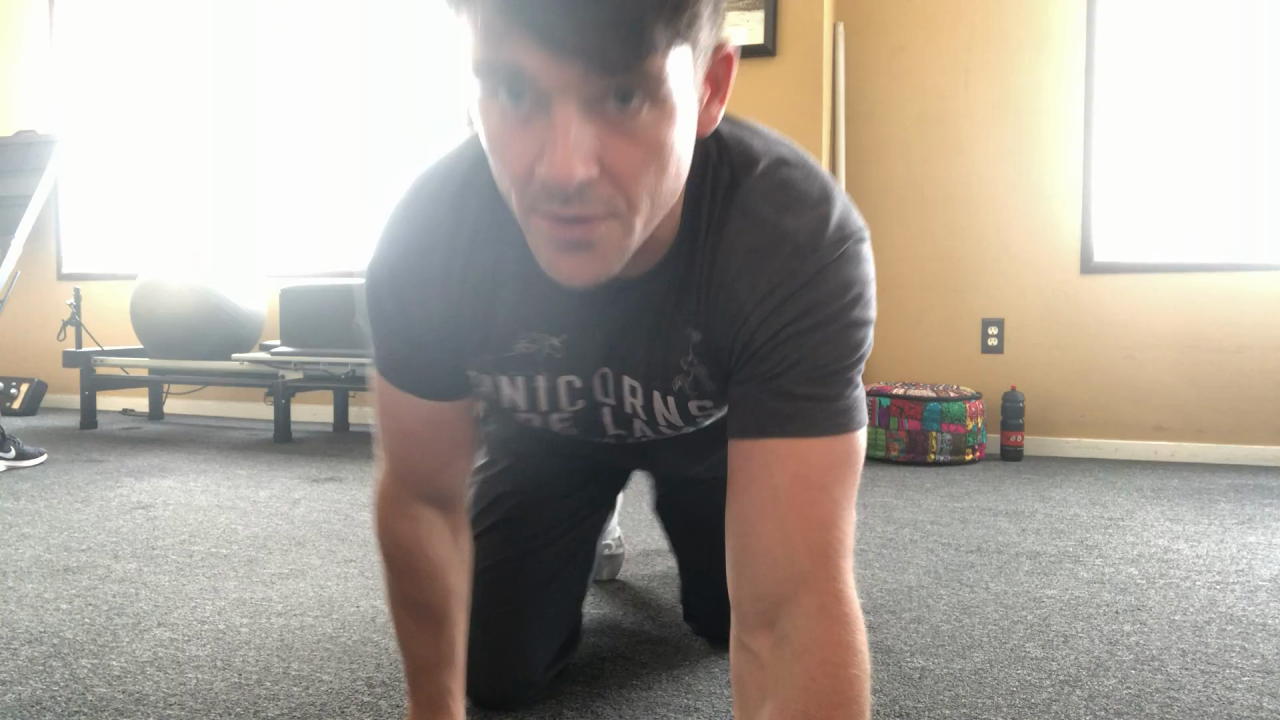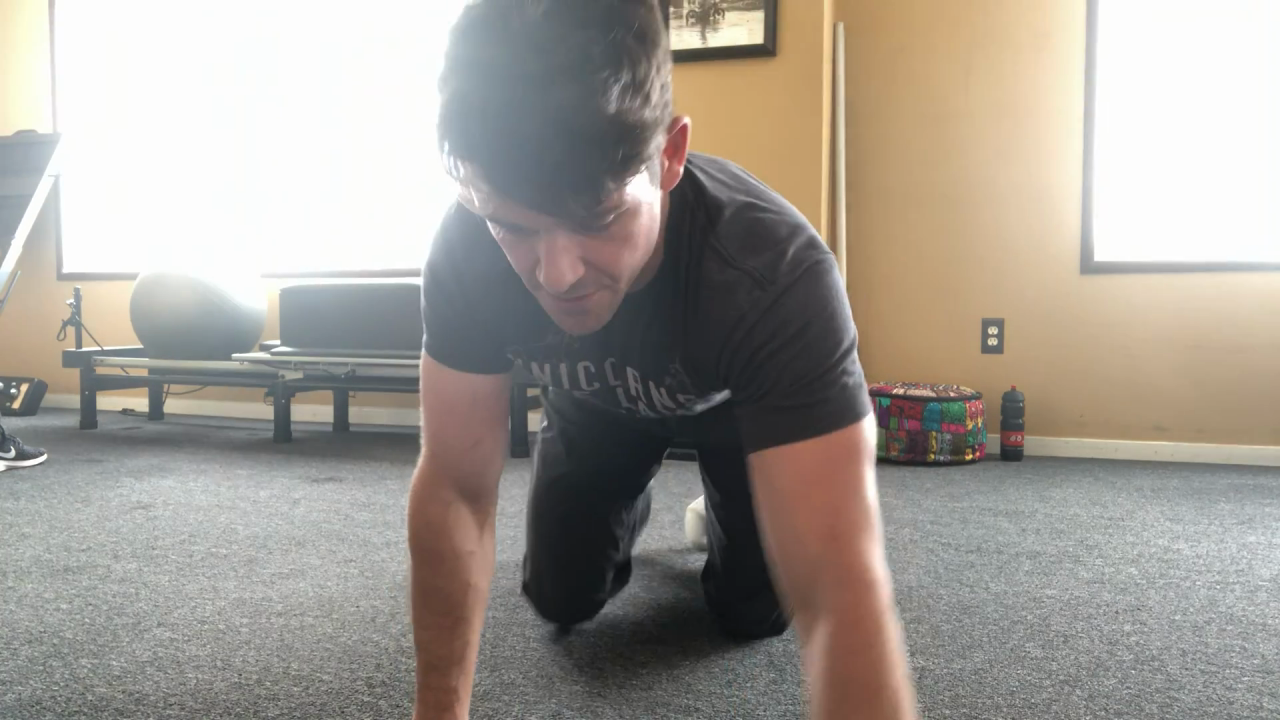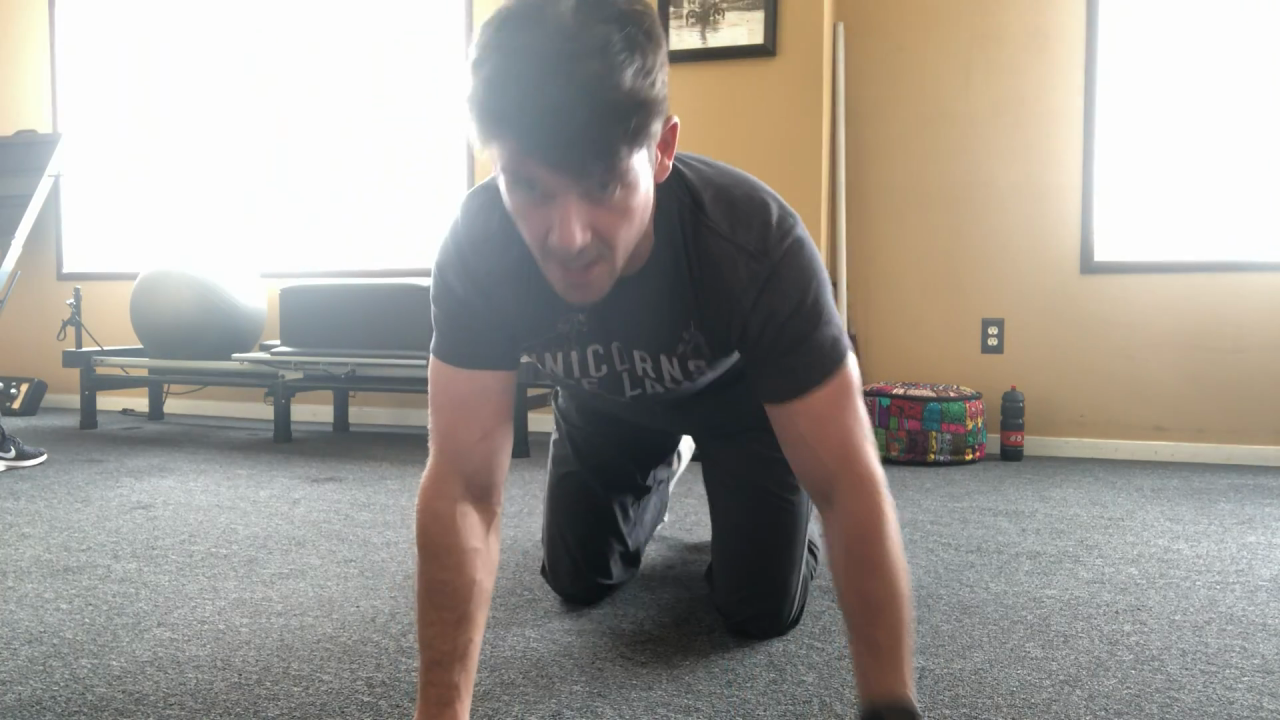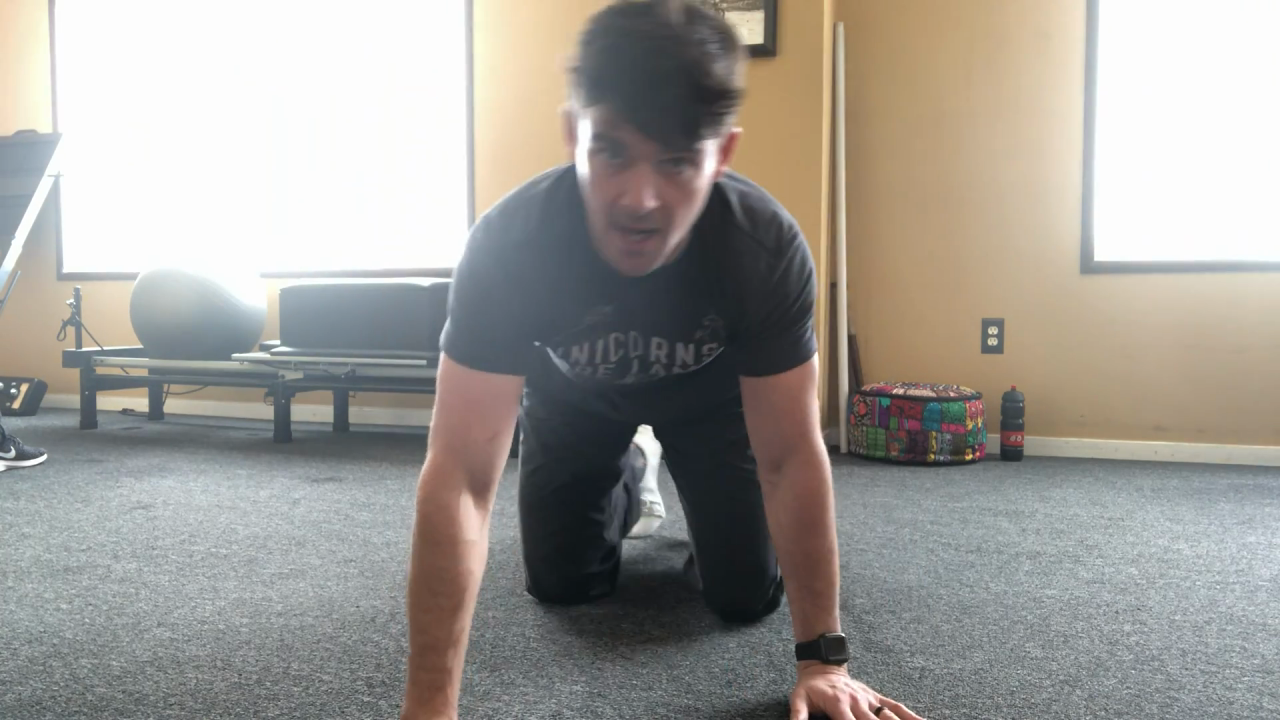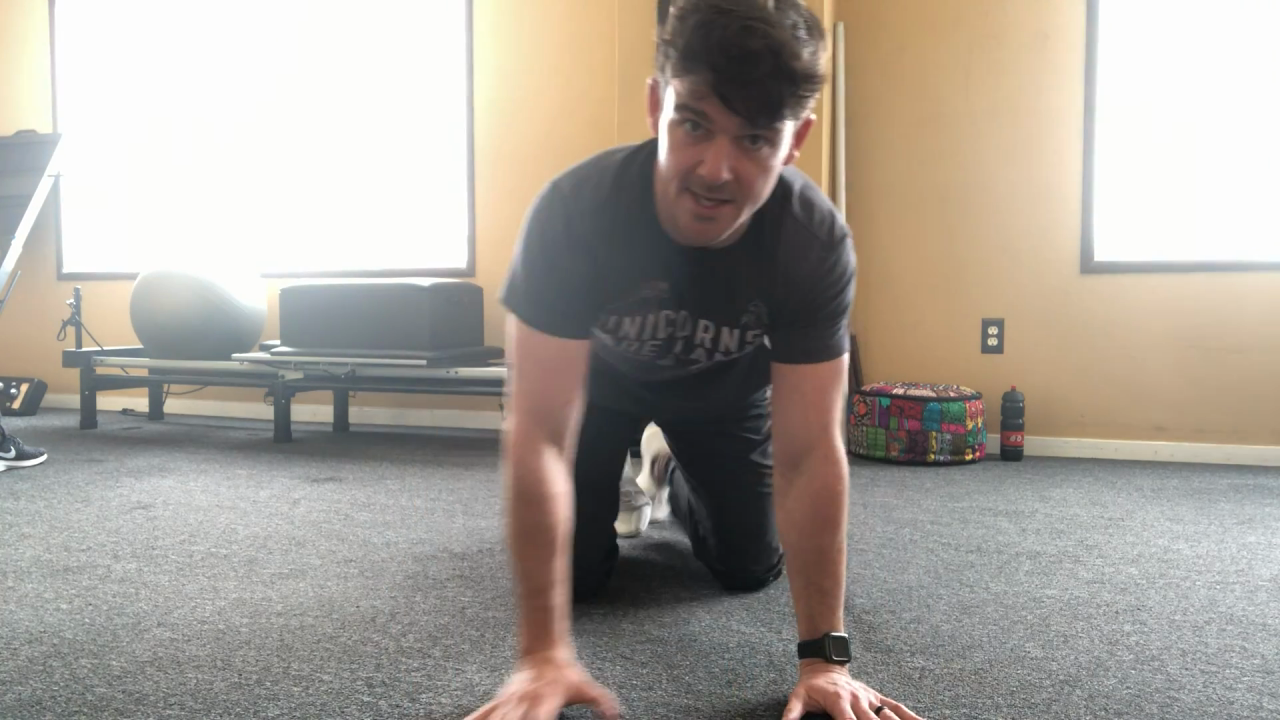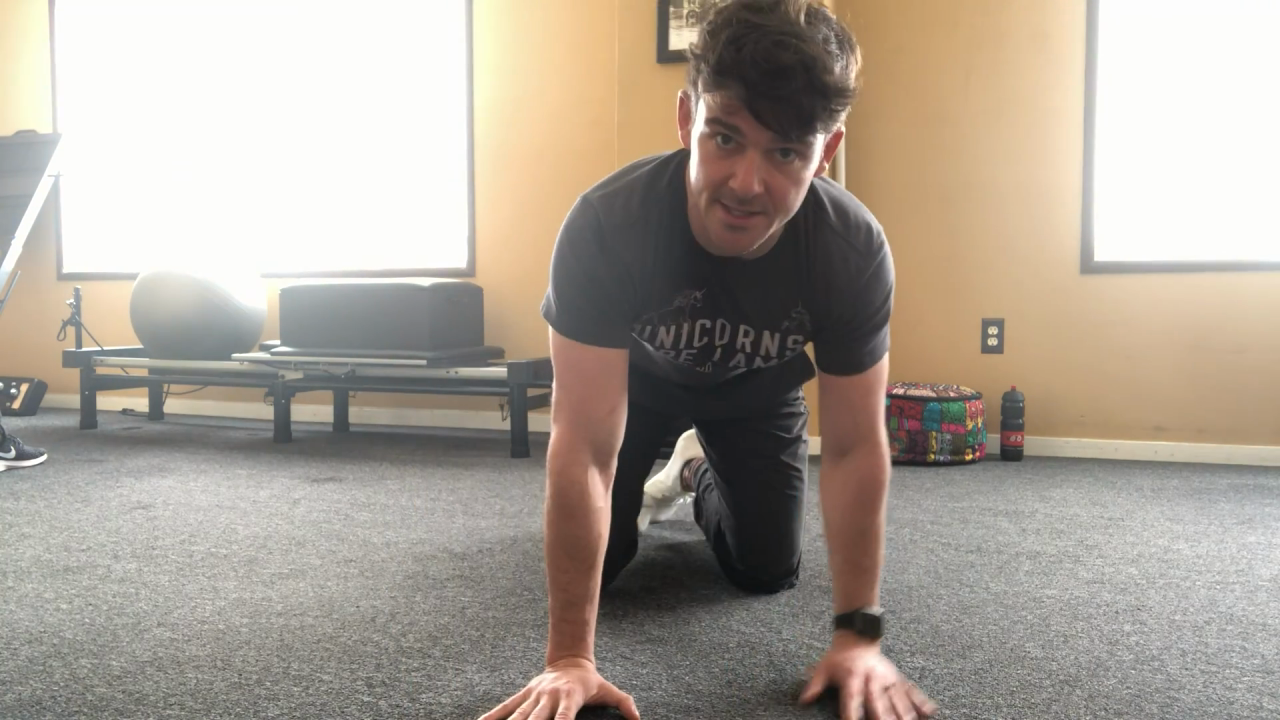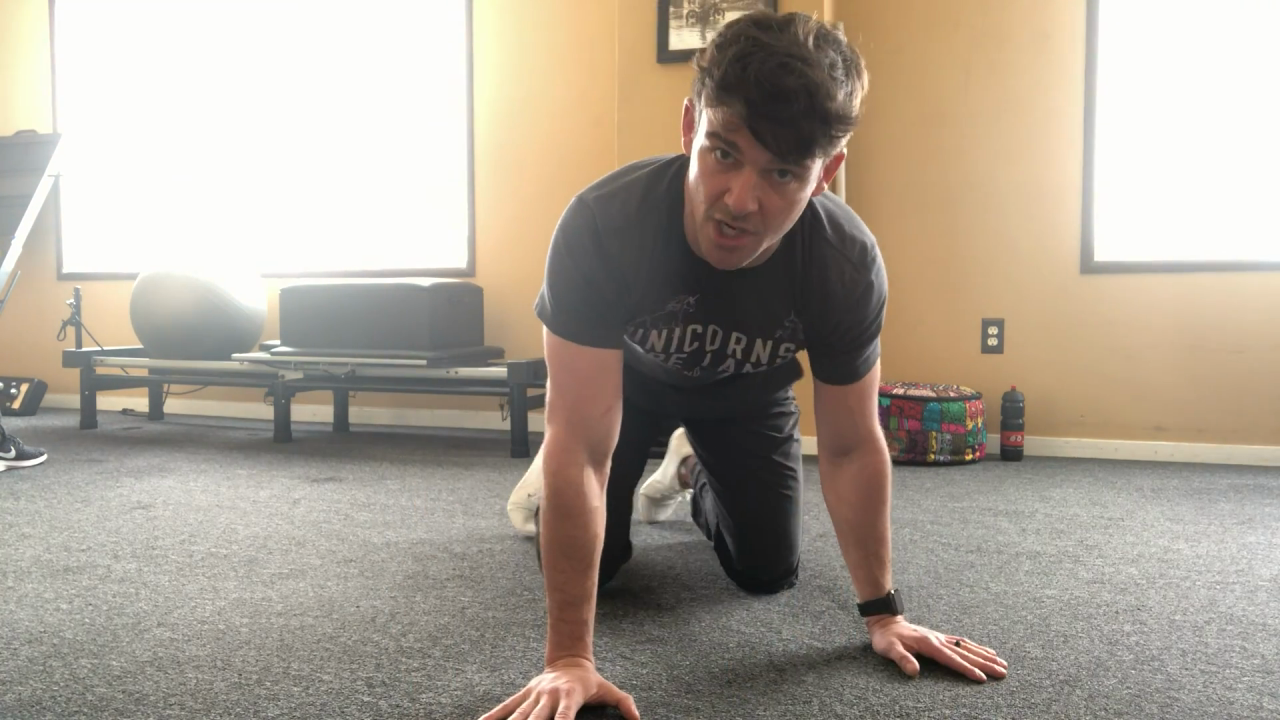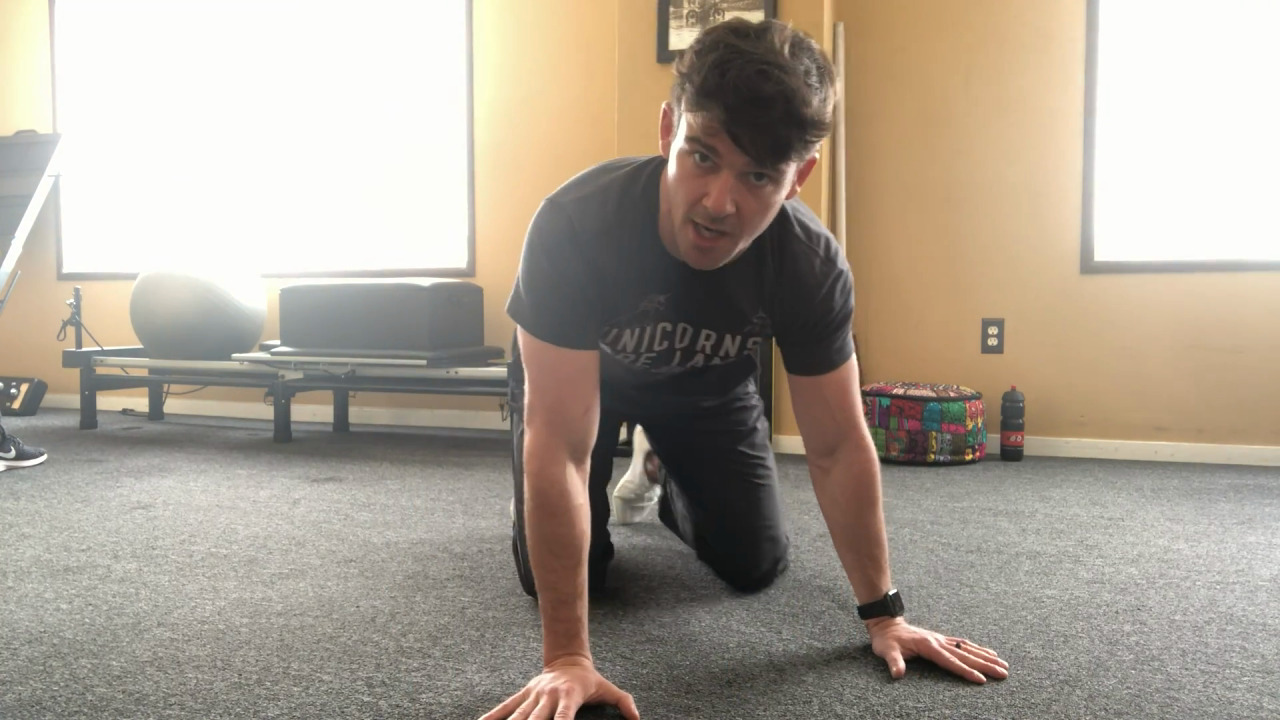
dt=0.3s
person 1, frame 1
left shoulder: (804, 238)
right shoulder: (427, 236)
left elbow: (792, 611)
right elbow: (422, 496)
left hip: (716, 429)
right hip: (542, 433)
left knee: (732, 620)
left ankle: (702, 519)
right ankle: (572, 538)
person 1, frame 2
left shoulder: (776, 271)
right shoulder: (467, 250)
left elbow: (838, 594)
right elbow: (455, 487)
left hip: (738, 403)
right hip: (594, 404)
left knee: (752, 613)
right knee: (561, 599)
left ankle: (728, 511)
right ankle: (624, 505)
person 1, frame 3
left shoulder: (759, 245)
right shoulder: (476, 250)
left elbow: (849, 487)
right elbow: (462, 487)
left hip: (742, 392)
right hip: (606, 402)
left knee: (761, 612)
right knee: (579, 581)
left ankle: (741, 508)
right ankle: (658, 475)
person 1, frame 4
left shoulder: (766, 246)
right shoulder: (508, 244)
left elbow: (792, 457)
right elbow: (459, 478)
left wrist: (822, 657)
left hip: (710, 390)
right hip: (572, 392)
left knee: (748, 594)
right knee: (562, 584)
left ankle: (703, 490)
right ankle: (628, 474)
person 1, frame 5
left shoulder: (816, 242)
right shoulder: (573, 212)
left elbow: (808, 454)
right elbow: (537, 437)
left wrist: (823, 655)
right wrist: (543, 654)
left hip: (723, 383)
right hip: (599, 375)
left knee: (752, 568)
right knee: (565, 570)
left ankle: (671, 472)
right ankle: (618, 485)
person 1, frame 6
left shoulder: (853, 249)
right shoulder: (607, 224)
left elbow: (855, 447)
right elbow: (585, 448)
left wrist: (857, 631)
right wrist: (570, 659)
left hip: (758, 387)
right hip: (635, 374)
left knee: (767, 572)
right knee: (591, 565)
left ankle: (699, 477)
right ankle: (646, 487)
person 1, frame 7
left shoulder: (847, 263)
right shoulder: (601, 225)
left elbow: (851, 448)
right elbow: (582, 448)
left wrist: (881, 611)
right wrist: (570, 658)
left hip: (747, 387)
right hip: (622, 373)
left knee: (769, 572)
right knee: (583, 564)
left ankle: (695, 476)
right ankle: (547, 483)
person 1, frame 8
left shoulder: (809, 262)
right shoulder: (576, 224)
left elbow: (837, 446)
right elbow: (561, 445)
left wrist: (881, 612)
right wrist: (566, 658)
left hip: (704, 382)
right hip: (580, 371)
left knee: (754, 566)
right knee: (552, 574)
left ankle: (666, 477)
